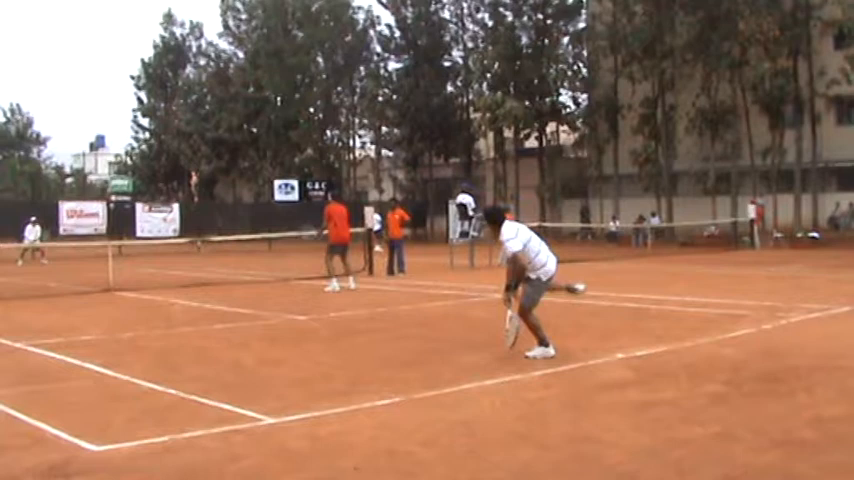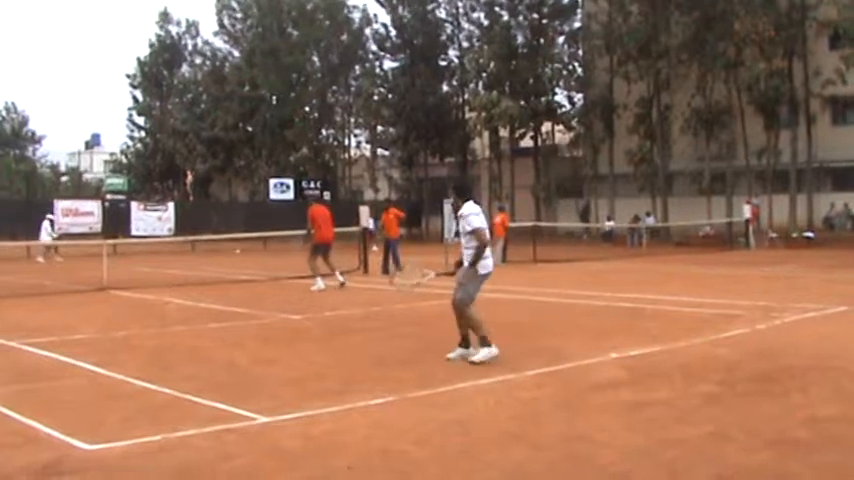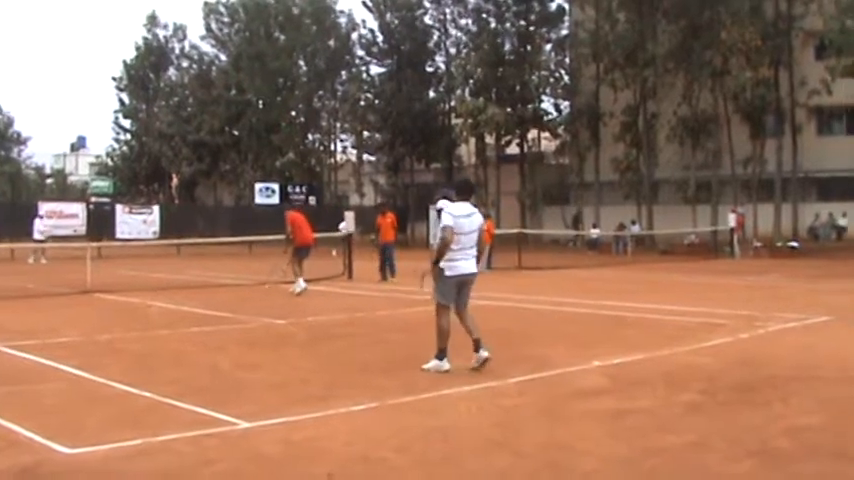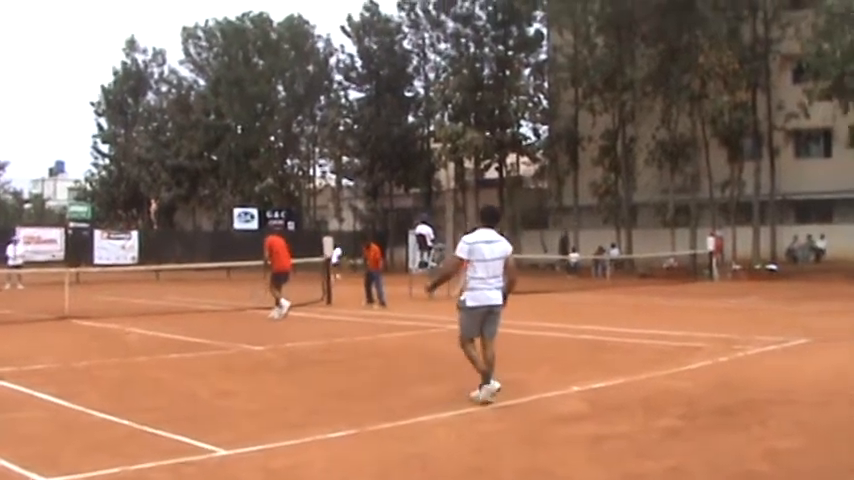
dt=0.5s
person 1, frame 1
left shoulder: (507, 239)
right shoulder: (513, 227)
left elbow: (522, 266)
right elbow: (512, 262)
left wrist: (510, 289)
right wrist: (508, 289)
left hip: (540, 272)
right hip: (548, 263)
left knee: (524, 311)
left ankle: (544, 346)
right ankle: (572, 288)
person 1, frame 2
left shoulder: (470, 214)
right shoulder: (469, 211)
left elbow: (484, 241)
left wrist: (471, 267)
right wrist: (462, 264)
left hip: (477, 268)
right hip: (470, 266)
left knee: (462, 306)
right knee: (457, 303)
left ankle: (487, 346)
right ankle: (465, 347)
person 1, frame 3
left shoulder: (449, 212)
right shoulder: (477, 215)
left elbow: (446, 240)
right elbow: (481, 246)
left wrist: (434, 262)
left hip: (449, 269)
right hip: (469, 269)
left knee: (442, 312)
right knee: (463, 311)
left ankle: (441, 359)
right ankle: (480, 350)
person 1, frame 4
left shoulder: (469, 240)
right shoulder: (504, 243)
left elbow: (450, 269)
right elbow: (512, 278)
left wrist: (433, 285)
right wrist: (504, 297)
left hip: (473, 300)
right hip: (495, 300)
left knee: (467, 342)
right knee: (488, 343)
left ankle: (488, 381)
right ankle: (484, 388)
